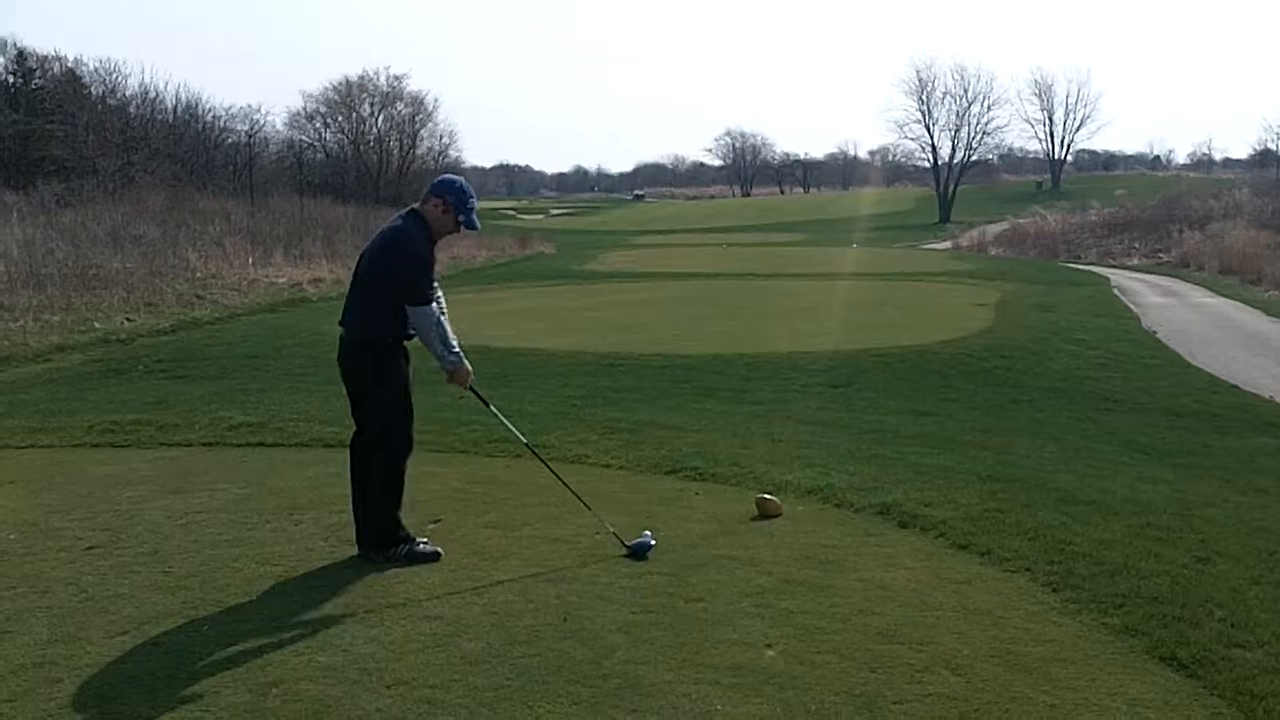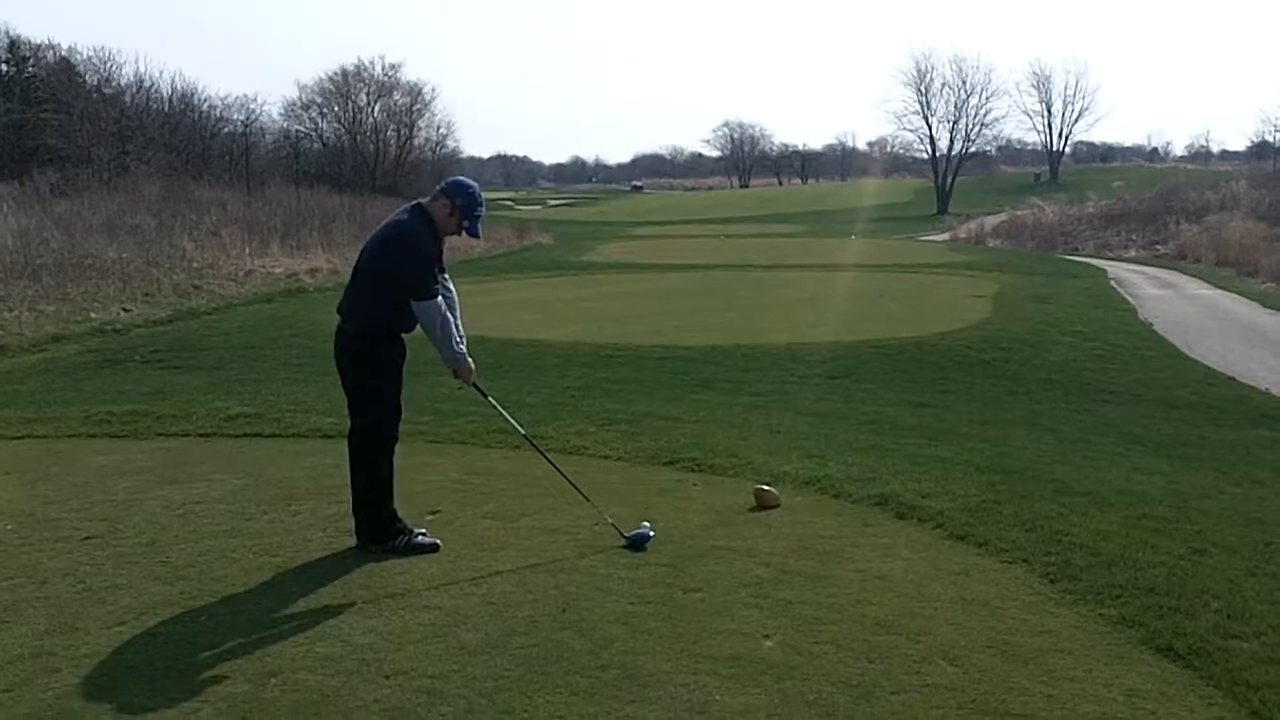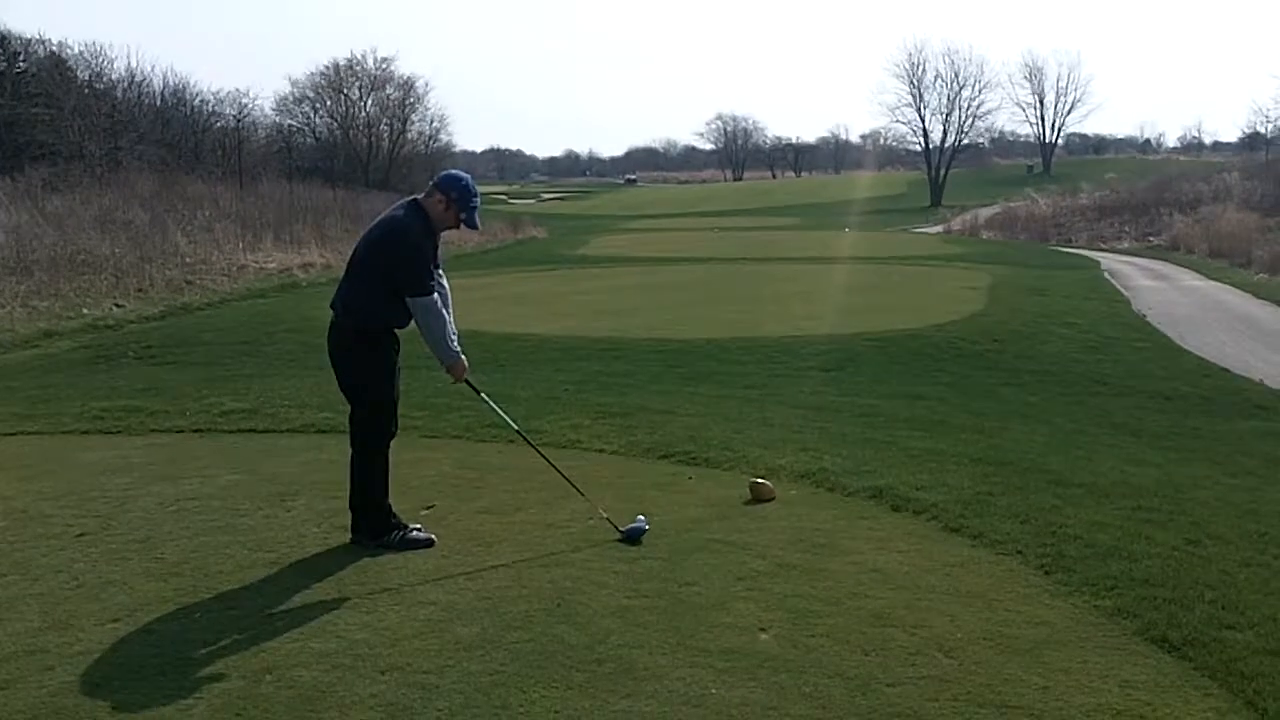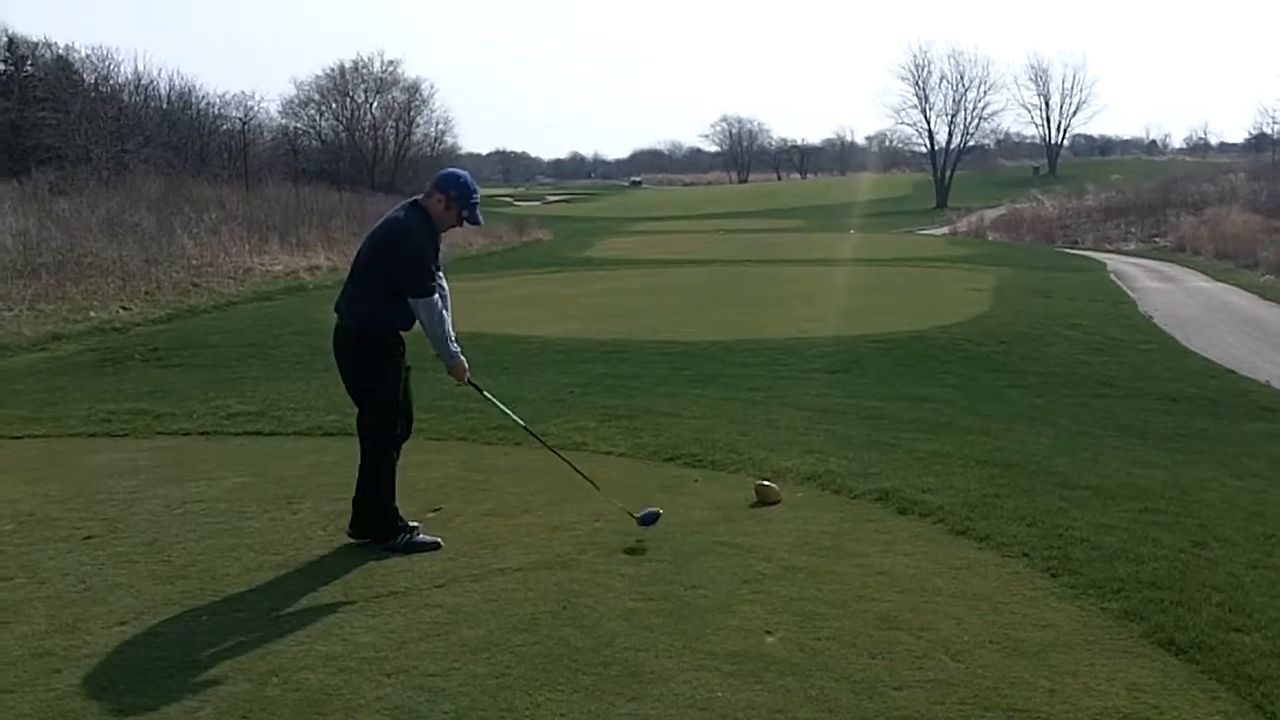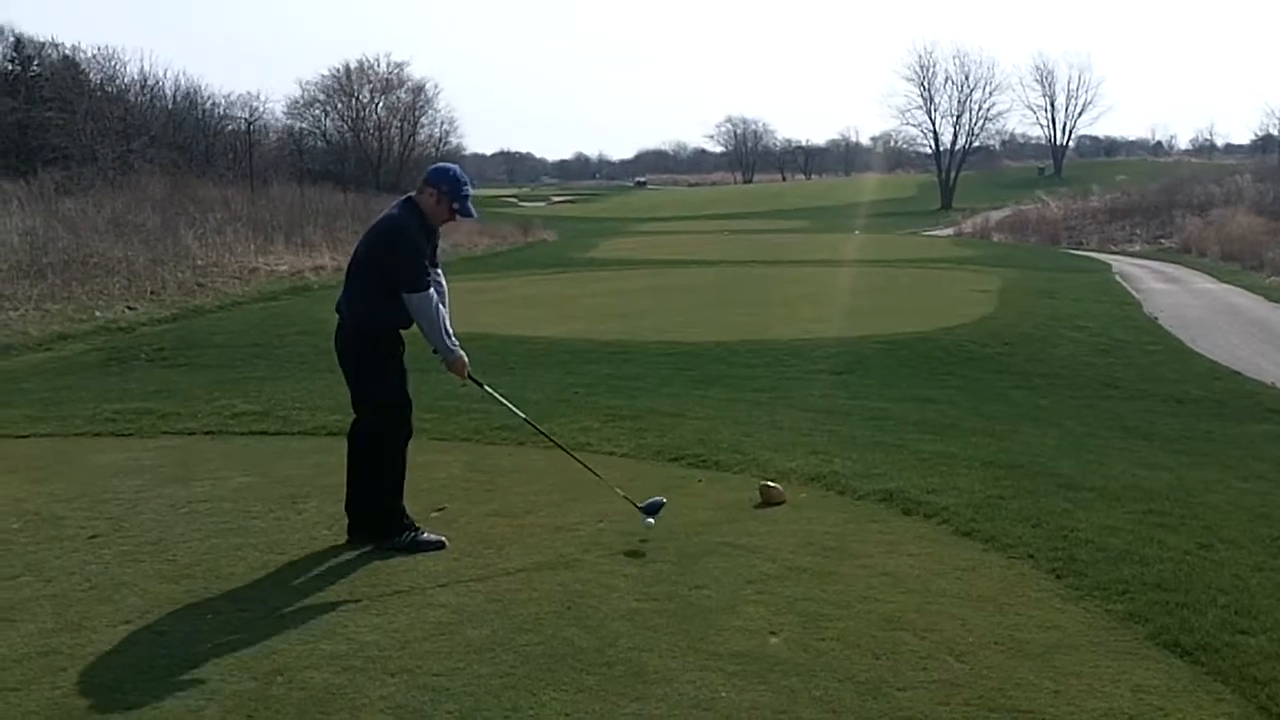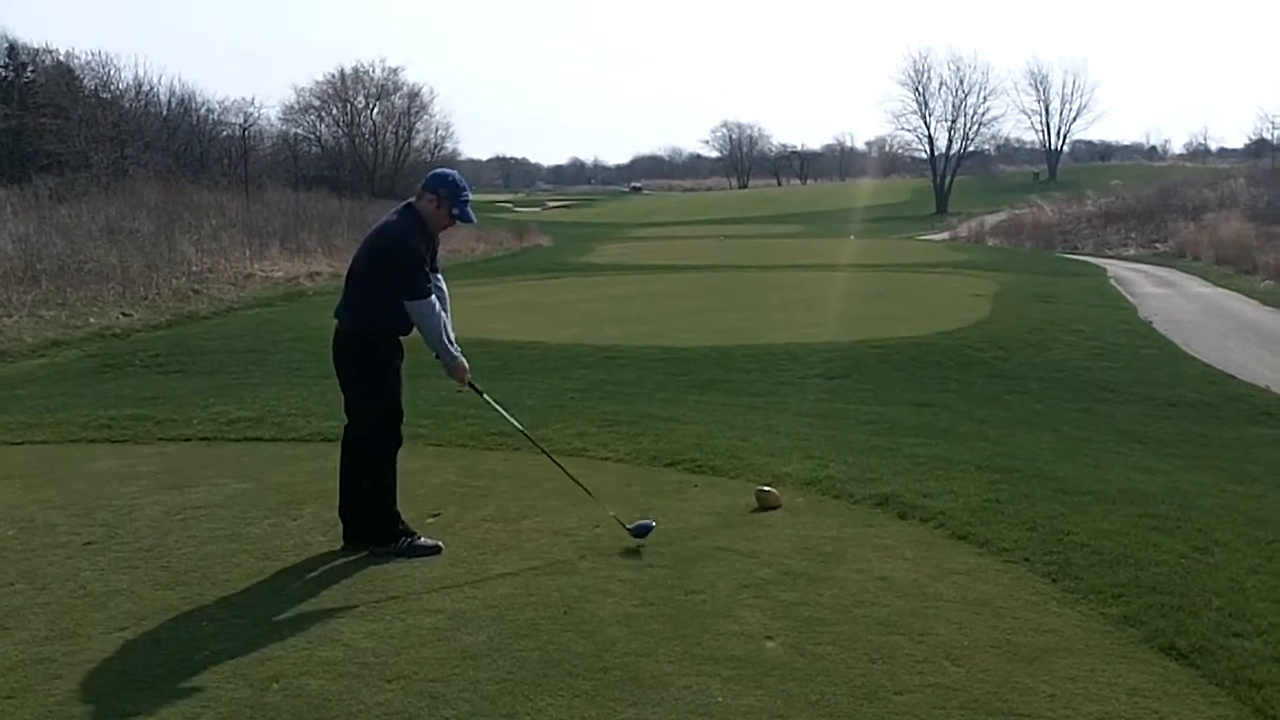
dt=0.3s
person 1, frame 1
left shoulder: (415, 235)
right shoulder: (406, 242)
left elbow: (434, 299)
right elbow: (423, 314)
left wrist: (454, 355)
right wrist: (453, 361)
left hip: (380, 348)
right hip: (370, 351)
left knee: (387, 439)
right knee: (386, 441)
left ankle: (379, 533)
right ankle: (384, 540)
person 1, frame 2
left shoulder: (422, 229)
right shoulder: (410, 237)
left elbow: (444, 289)
right elbow: (430, 309)
left wrist: (461, 350)
right wrist: (457, 360)
left hip: (375, 339)
right hip: (365, 342)
left knee: (374, 432)
right knee: (377, 433)
left ankle: (375, 524)
right ankle: (381, 531)
person 1, frame 3
left shoulder: (418, 224)
right shoulder: (405, 233)
left elbow: (437, 286)
right elbow: (426, 305)
left wrist: (453, 347)
right wrist: (450, 356)
left hip: (371, 334)
right hip: (359, 337)
left knee: (377, 426)
right knee: (374, 428)
left ankle: (371, 519)
right ankle: (376, 526)
person 1, frame 4
left shoulder: (421, 226)
right shoulder: (407, 233)
left elbow: (438, 288)
right elbow: (427, 306)
left wrist: (450, 348)
right wrist: (451, 357)
left hip: (376, 337)
right hip: (364, 340)
left knee: (393, 424)
right knee: (384, 429)
left ankle: (368, 518)
right ankle: (384, 528)
person 1, frame 5
left shoulder: (420, 225)
right shoulder: (401, 230)
left elbow: (435, 284)
right elbow: (422, 301)
left wrist: (448, 343)
right wrist: (449, 351)
left hip: (374, 335)
right hip: (366, 338)
left knee: (374, 426)
right knee: (390, 427)
left ankle: (364, 521)
right ankle: (391, 526)
person 1, frame 6
left shoulder: (420, 231)
right shoulder: (400, 237)
left elbow: (437, 289)
right elbow: (424, 307)
left wrist: (450, 348)
right wrist: (452, 358)
left hip: (370, 341)
right hip: (365, 344)
left knee: (364, 433)
right knee: (381, 435)
left ankle: (359, 528)
right ankle: (386, 532)
